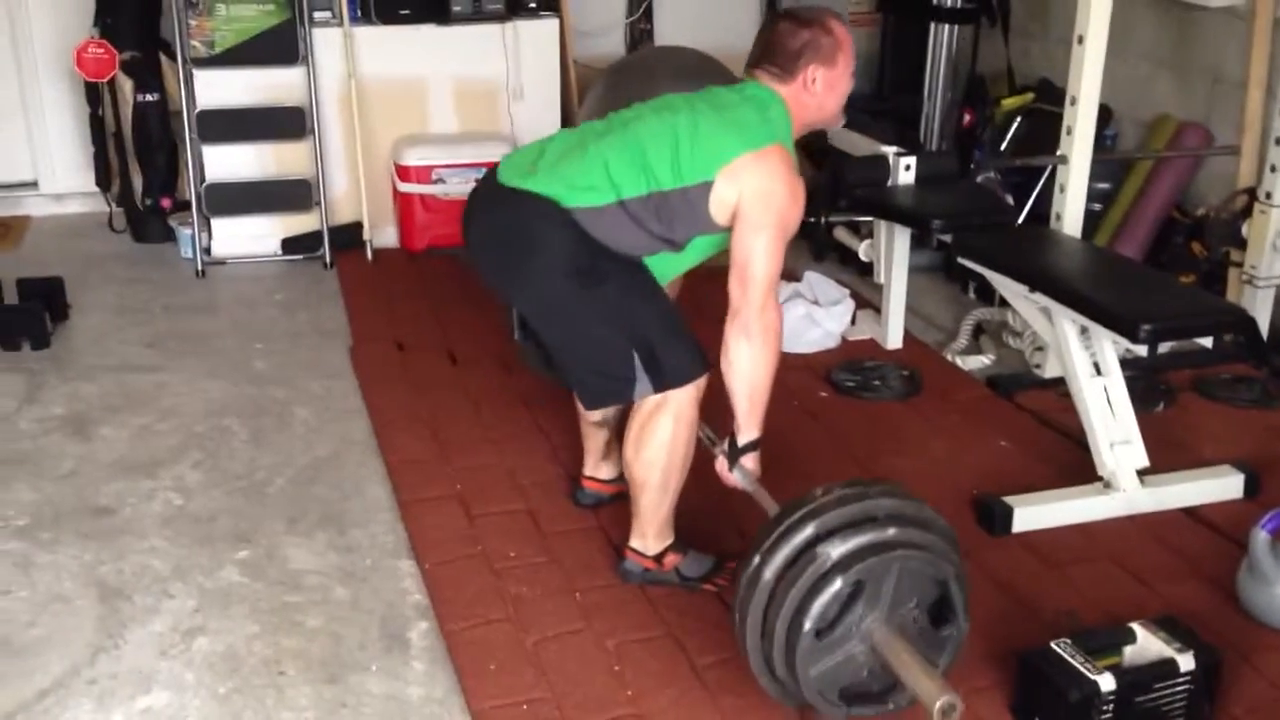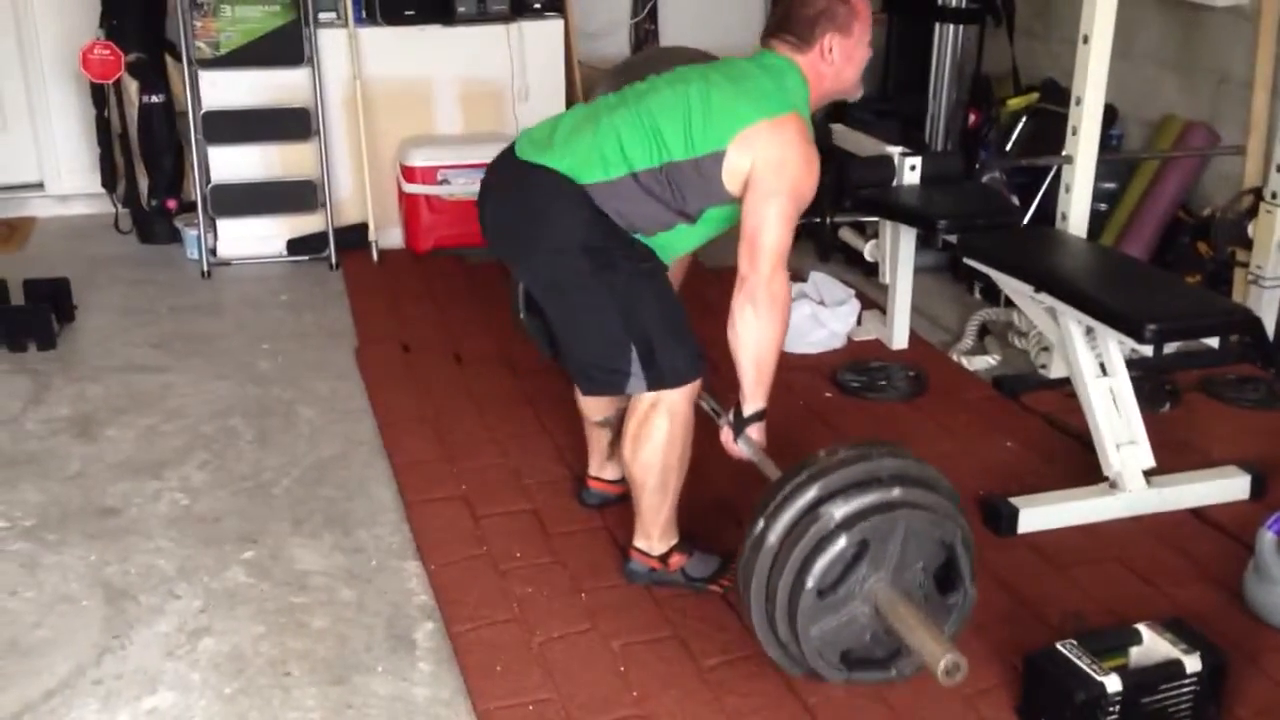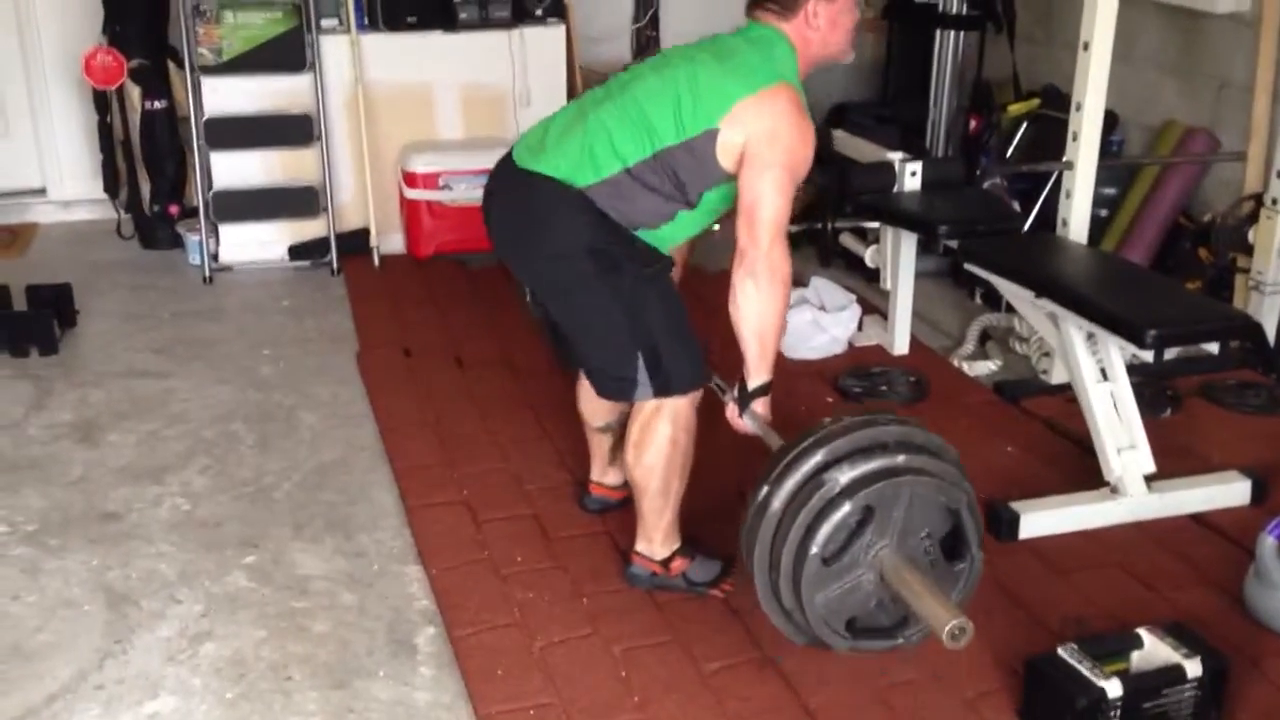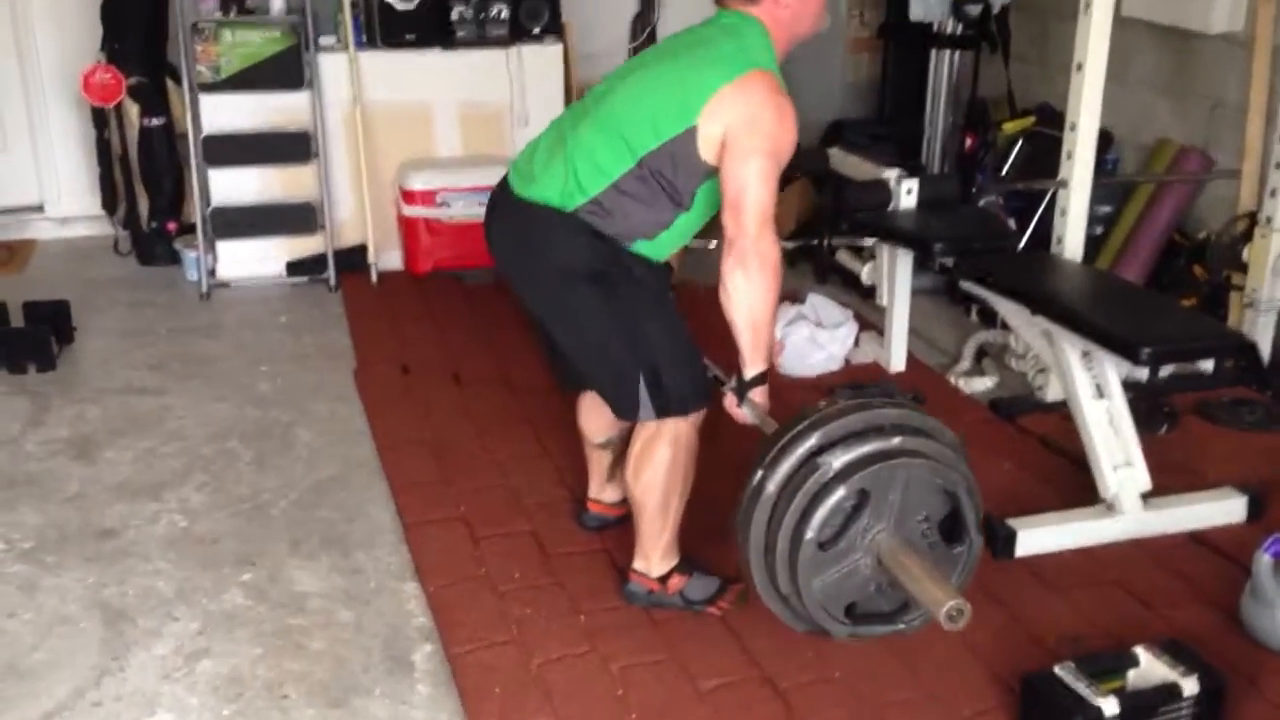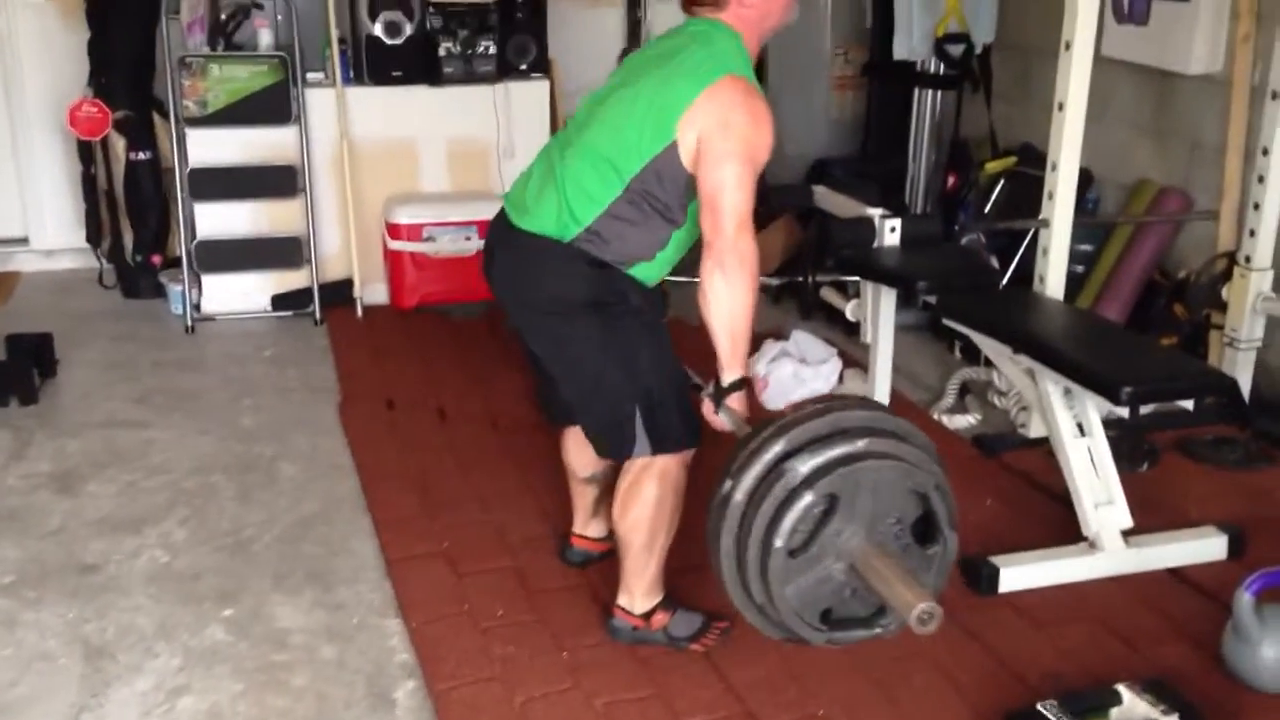
dt=0.2s
person 1, frame 1
left shoulder: (723, 109)
right shoulder: (772, 172)
right elbow: (751, 317)
left wrist: (648, 321)
right wrist: (745, 443)
left hip: (503, 203)
right hip: (542, 231)
left knee: (607, 344)
right knee: (672, 380)
left ankle: (600, 474)
right ankle: (652, 552)
person 1, frame 2
left shoulder: (739, 80)
right shoulder: (787, 139)
right elbow: (760, 285)
left wrist: (656, 310)
right wrist: (752, 413)
left hip: (519, 181)
right hip: (557, 210)
left knee: (611, 341)
right knee: (667, 378)
left ankle: (604, 475)
right ankle: (657, 551)
person 1, frame 3
left shoulder: (731, 53)
right shoulder: (780, 110)
right elbow: (760, 259)
left wrist: (656, 288)
right wrist: (757, 385)
left hip: (523, 187)
right hip: (563, 215)
left knee: (613, 344)
right knee: (670, 382)
left ankle: (606, 480)
right ankle: (659, 555)
person 1, frame 4
right shoulder: (759, 97)
right elbow: (749, 246)
left wrist: (653, 293)
right wrist: (754, 373)
left hip: (525, 211)
right hip: (566, 239)
left knee: (609, 365)
right knee: (673, 402)
left ankle: (605, 496)
right ankle: (656, 572)
person 1, frame 5
right shoulder: (734, 99)
right elbow: (727, 250)
right wrist: (731, 380)
left hip: (522, 244)
right hip: (571, 271)
left knee: (592, 405)
right knee: (662, 440)
left ankle: (589, 531)
right ankle: (640, 608)
